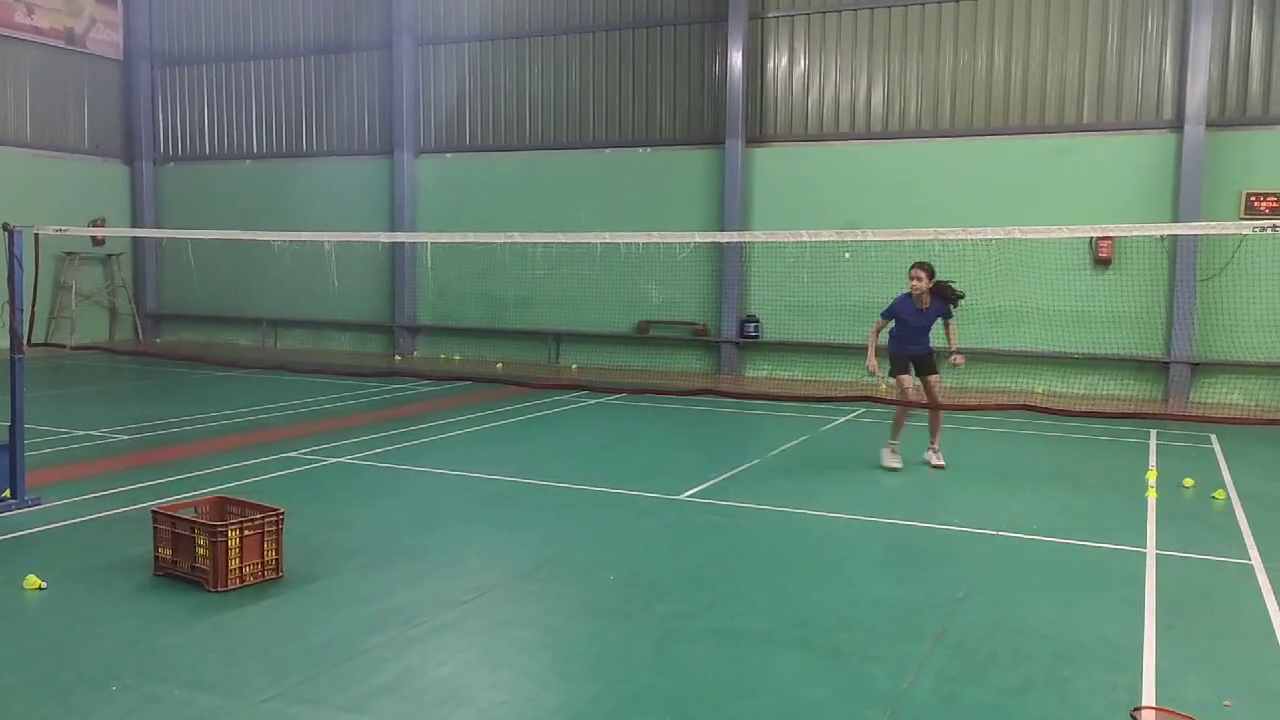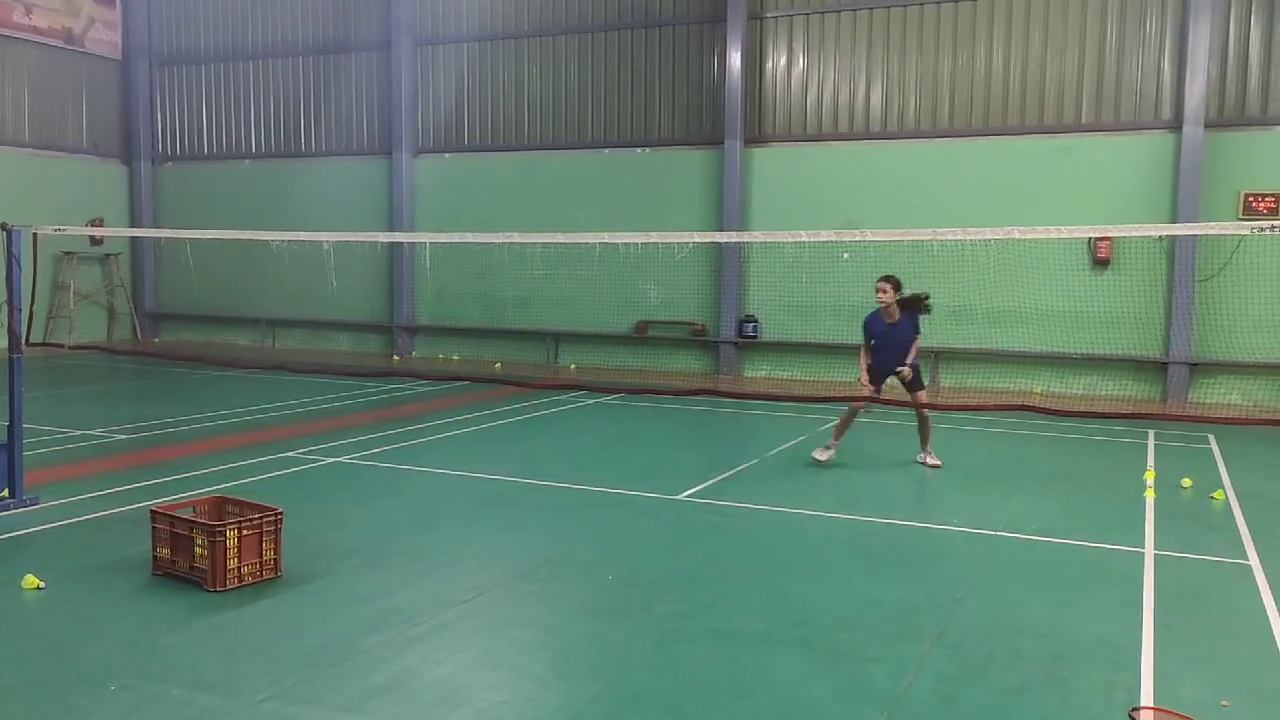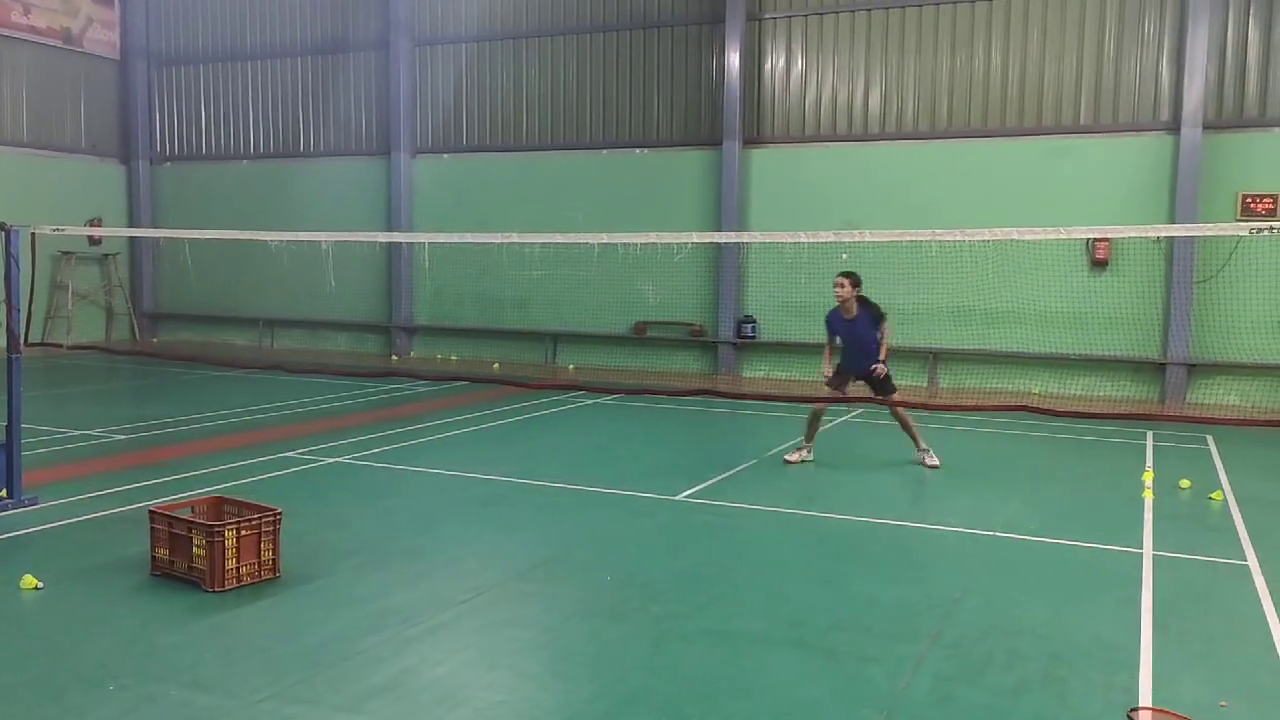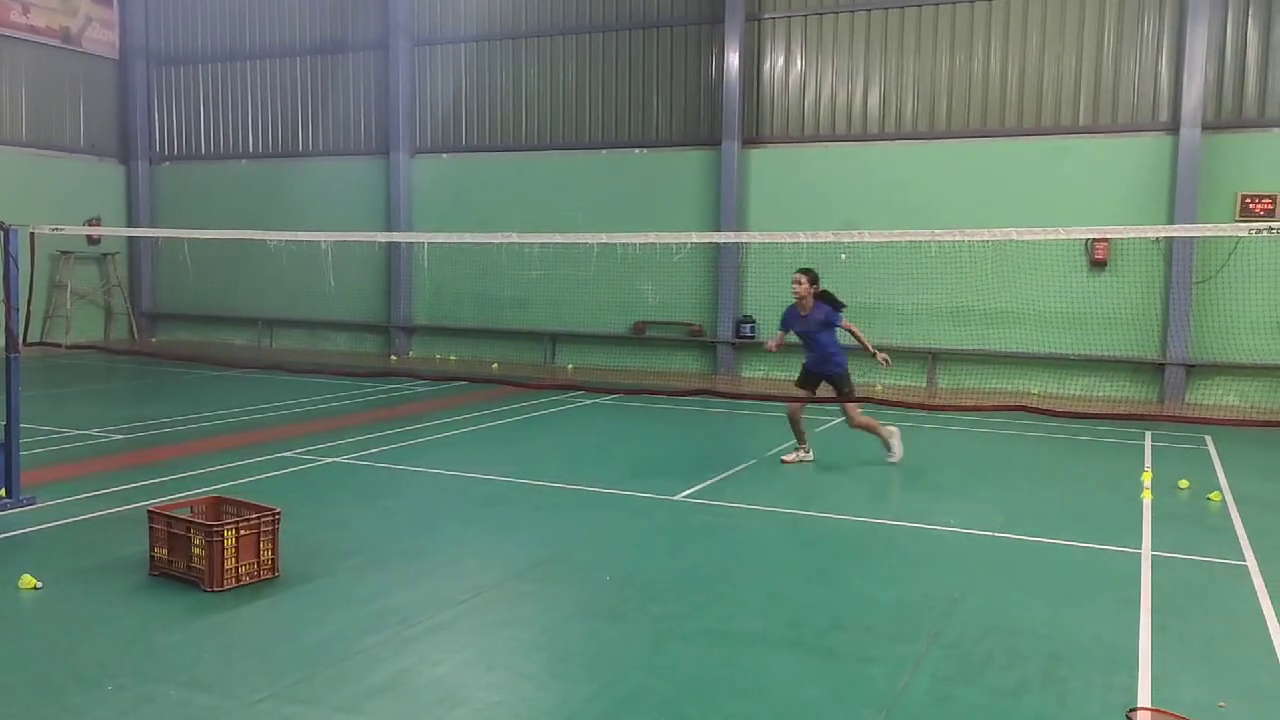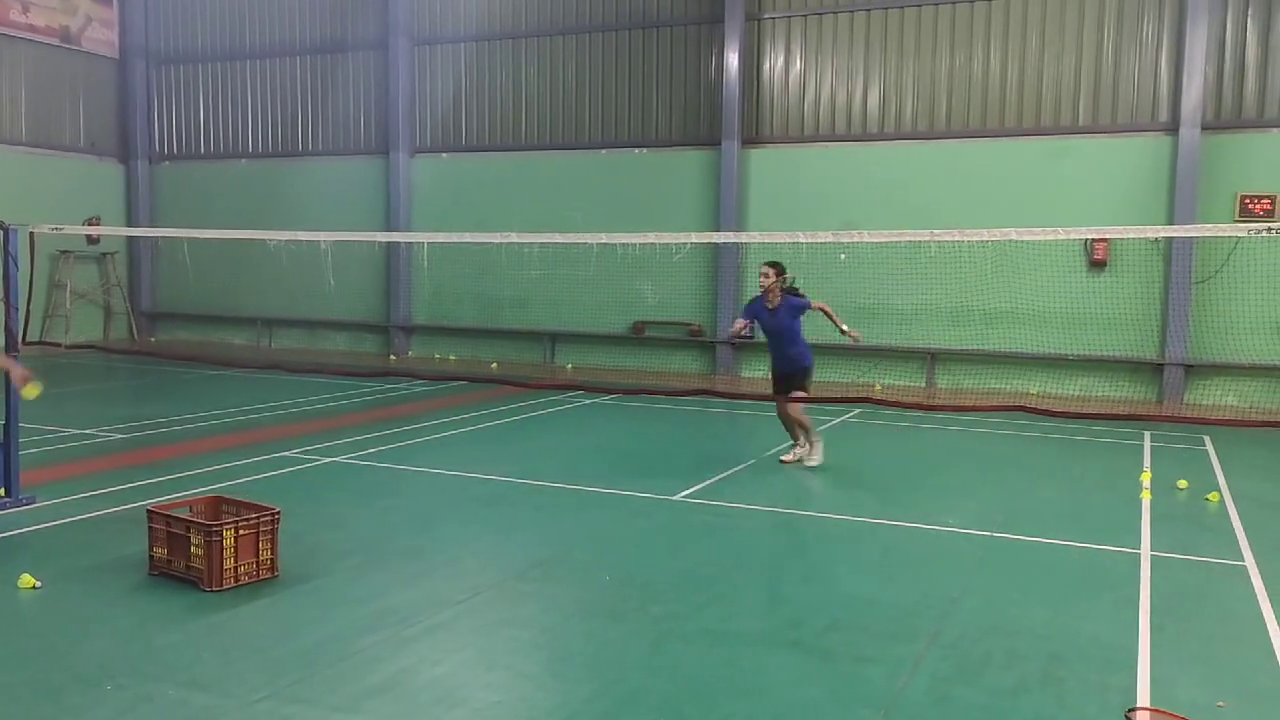
dt=0.1s
person 1, frame 1
left shoulder: (941, 303)
right shoulder: (901, 303)
left elbow: (949, 326)
right elbow: (876, 329)
left wrist: (954, 351)
right wrist: (871, 356)
left hip: (923, 351)
right hip: (900, 351)
left knee: (935, 401)
right knee: (907, 396)
left ankle: (933, 449)
right ankle: (892, 447)
person 1, frame 2
left shoulder: (910, 317)
right shoulder: (871, 321)
left elbow: (915, 342)
right elbow: (865, 349)
left wrist: (909, 364)
right wrist: (863, 373)
left hip: (904, 364)
right hip: (879, 364)
left knee: (923, 410)
right knee: (857, 405)
left ankle: (926, 452)
right ankle: (831, 446)
person 1, frame 3
left shoulder: (869, 313)
right shoulder: (832, 317)
left elbow: (884, 336)
right elbow: (830, 344)
left wrist: (881, 361)
right wrist: (826, 366)
left hip: (872, 365)
right hip: (848, 366)
left knee: (898, 412)
right knee: (818, 408)
left ankle: (922, 449)
right ankle: (806, 448)
person 1, frame 4
left shoulder: (825, 311)
right shoulder: (790, 313)
left elbow: (851, 329)
right elbow: (779, 340)
left wrist: (874, 352)
right wrist: (773, 344)
left hip: (836, 367)
right hip: (813, 366)
left knee: (853, 420)
right knee: (793, 410)
left ankle: (887, 434)
right ankle: (803, 449)
person 1, frame 5
left shoulder: (793, 303)
right shoulder: (754, 306)
left elbow: (822, 307)
right elbow: (735, 331)
left wrist: (843, 328)
right wrist: (736, 330)
left hip: (801, 363)
right hip: (780, 365)
left knee: (793, 413)
right knee: (783, 412)
left ankle: (814, 440)
right ankle: (800, 445)
